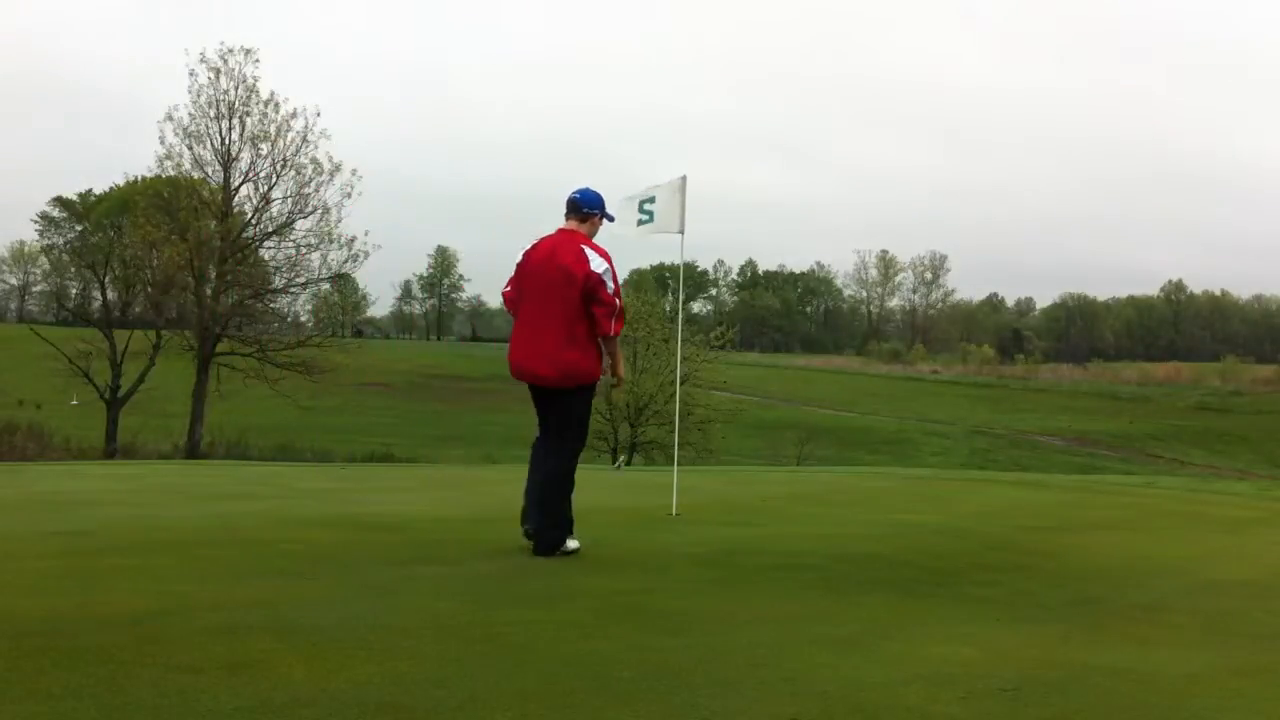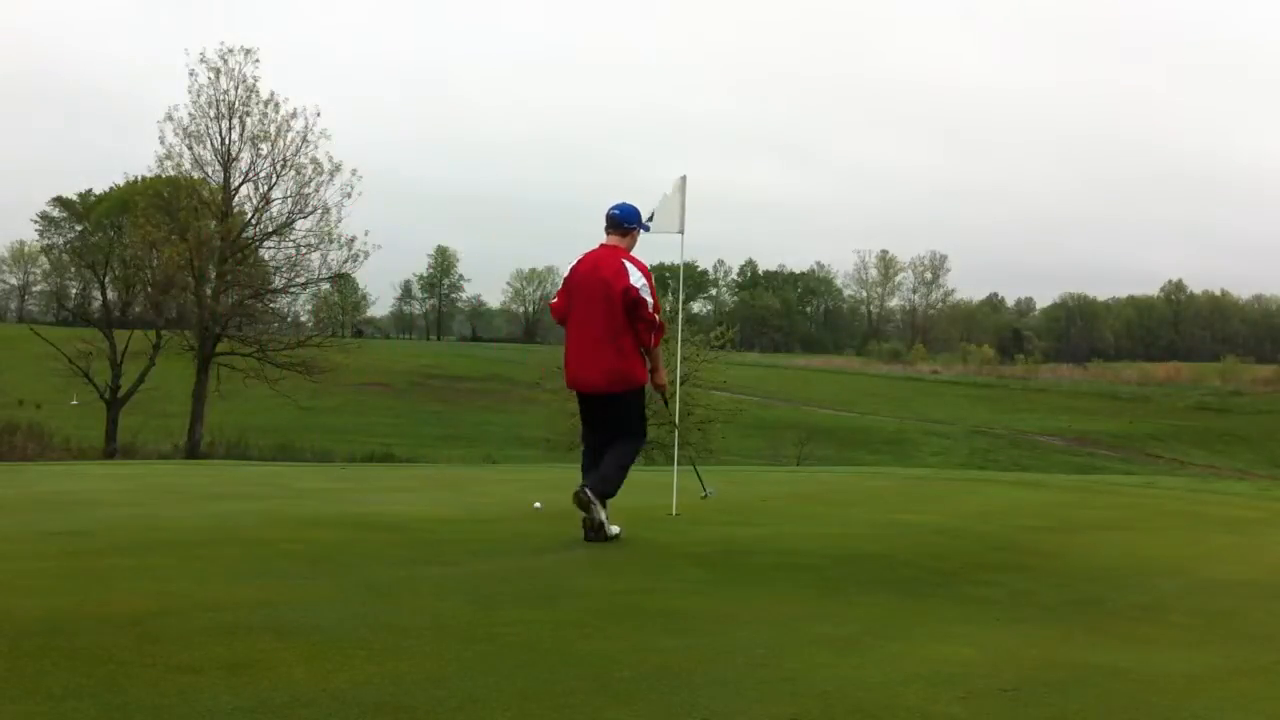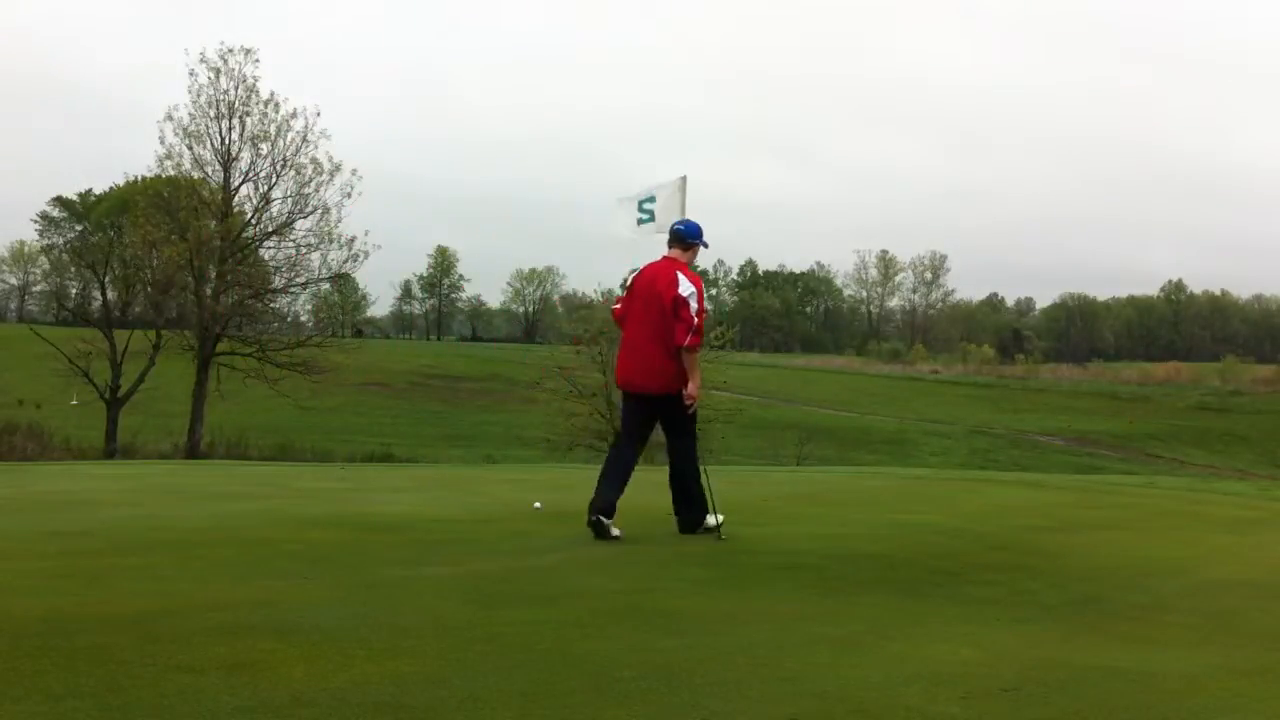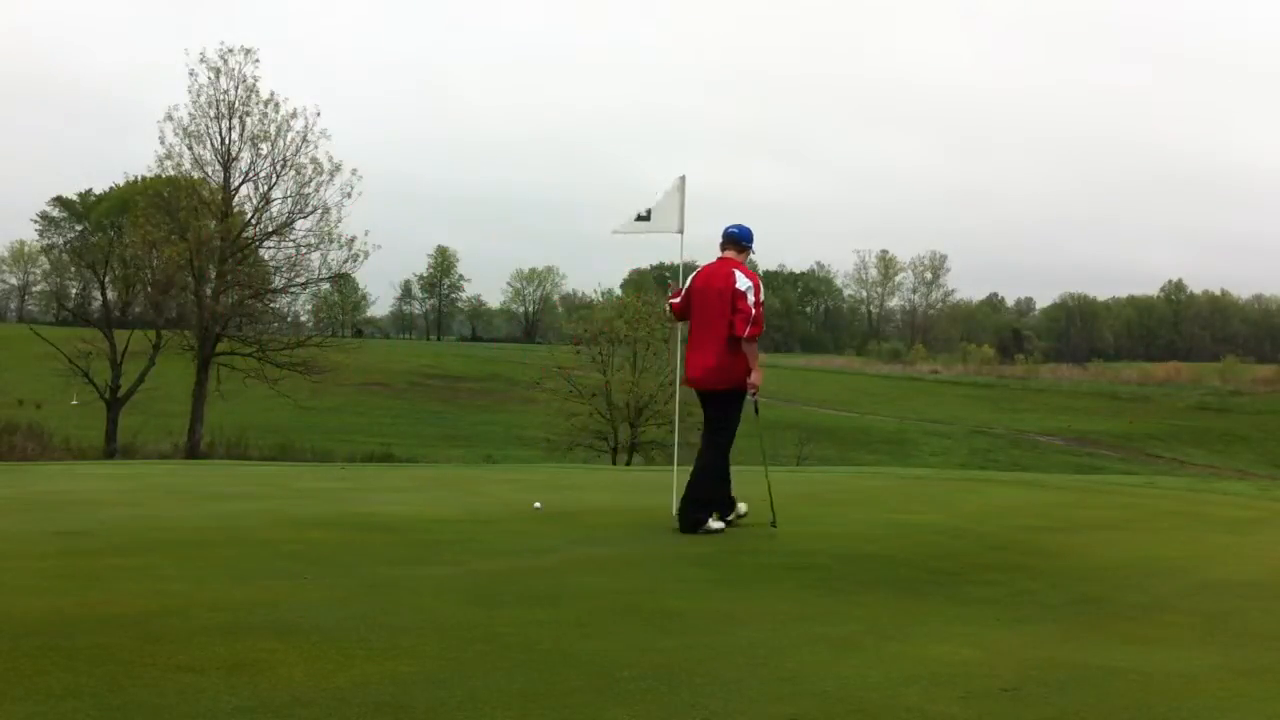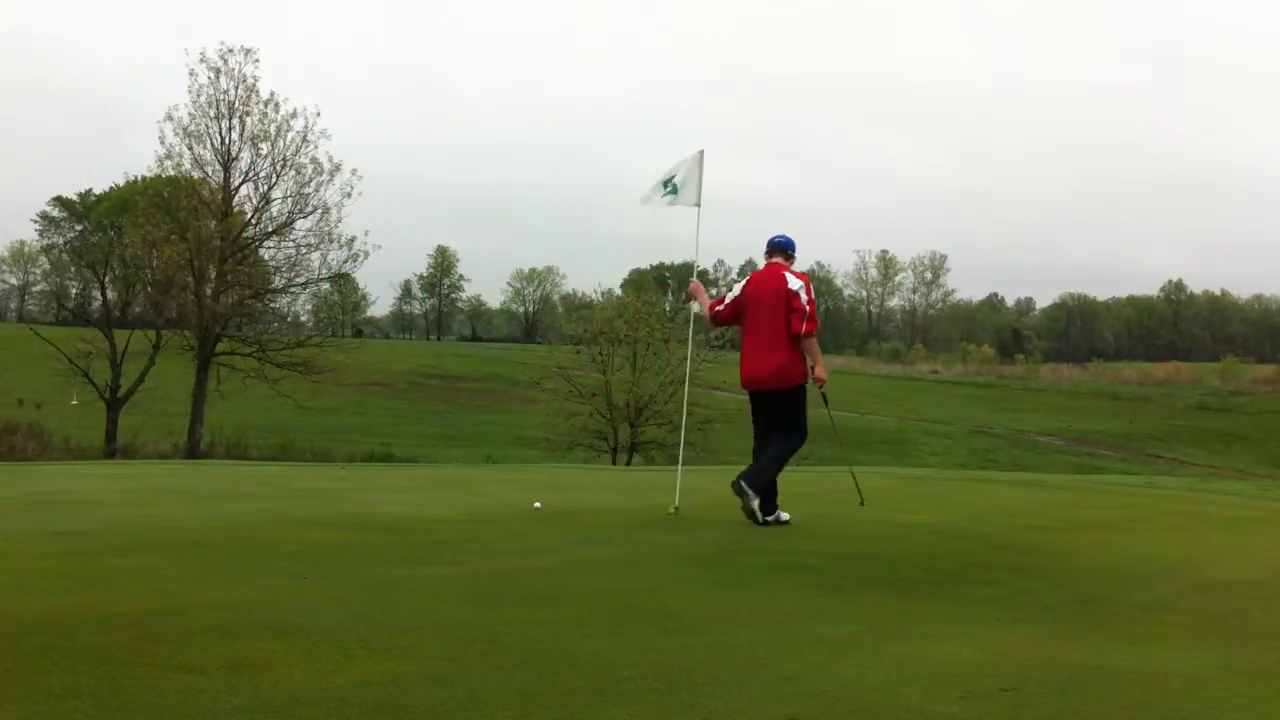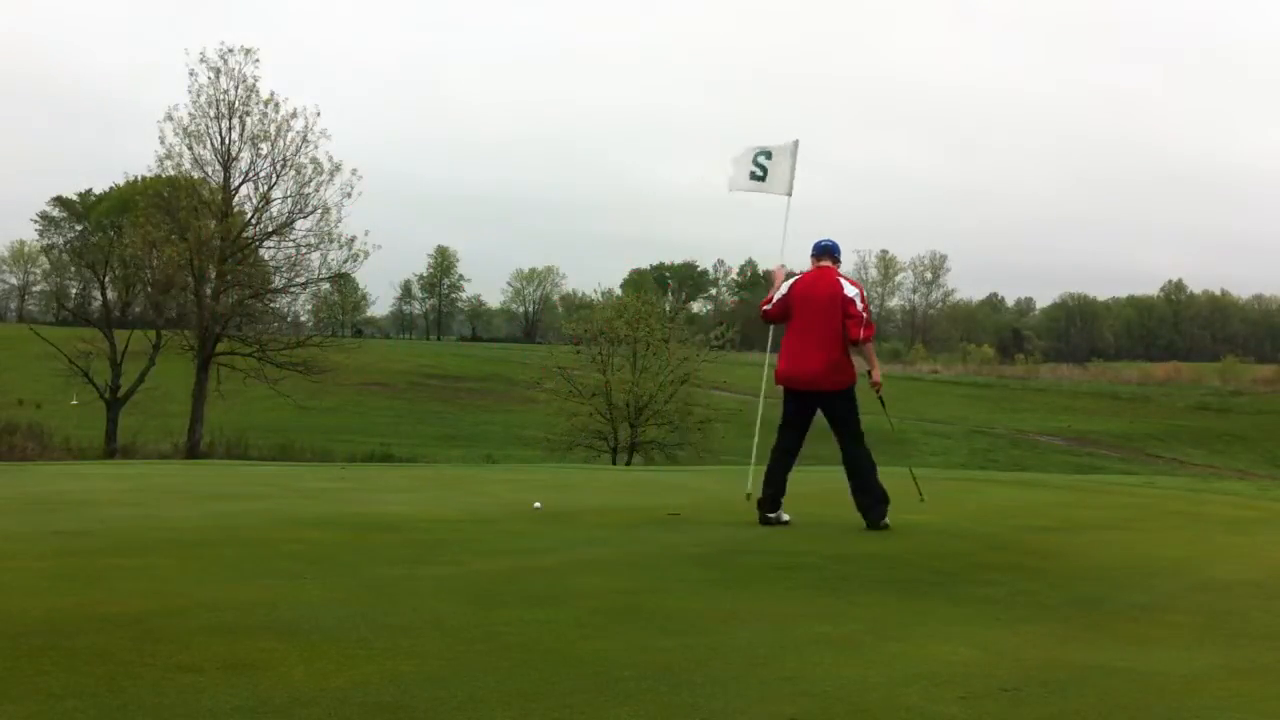
dt=0.4s
person 1, frame 1
left shoulder: (532, 251)
right shoulder: (594, 258)
left elbow: (512, 302)
right elbow: (608, 317)
right wrist: (616, 360)
left hip: (532, 362)
right hip: (573, 365)
left knee: (549, 438)
right knee: (564, 446)
left ankle: (540, 518)
right ankle: (549, 536)
person 1, frame 2
left shoulder: (577, 265)
right shoulder: (634, 271)
left elbow: (559, 313)
right elbow: (649, 328)
right wrist: (658, 369)
left hip: (582, 371)
right hip: (622, 373)
left knee: (594, 442)
right knee: (629, 439)
left ankle: (598, 523)
right ankle: (593, 491)
person 1, frame 3
left shoulder: (639, 275)
right shoulder: (688, 281)
left elbow: (620, 316)
right elbow: (688, 336)
right wrist: (693, 380)
left hip: (633, 375)
right hip: (671, 378)
left knee: (627, 442)
right knee: (682, 445)
left ankle: (602, 507)
right ankle: (693, 516)
person 1, frame 4
left shoulder: (698, 276)
right shoulder: (746, 279)
left elbow: (677, 308)
right elbow: (748, 330)
right wrist: (755, 369)
left hip: (700, 370)
right hip: (729, 372)
left knee: (718, 435)
right knee: (716, 440)
left ankle: (724, 504)
right ankle: (693, 515)
person 1, frame 5
left shoulder: (747, 284)
right shoulder: (796, 281)
left elbow: (717, 315)
right elbow: (804, 327)
left wrist: (700, 296)
right wrist: (817, 363)
left hip: (754, 375)
right hip: (787, 374)
left knee: (764, 439)
right knee: (792, 435)
left ankle: (767, 510)
right ankle: (751, 482)
person 1, frame 6
left shoulder: (794, 284)
right shoulder: (848, 287)
left elbow: (767, 313)
right elbow: (860, 333)
left wrist: (777, 284)
right wrist: (874, 368)
left hip: (797, 377)
right hip: (835, 377)
left knee: (787, 440)
right knee: (852, 443)
left ankle: (769, 506)
right ankle: (874, 512)
